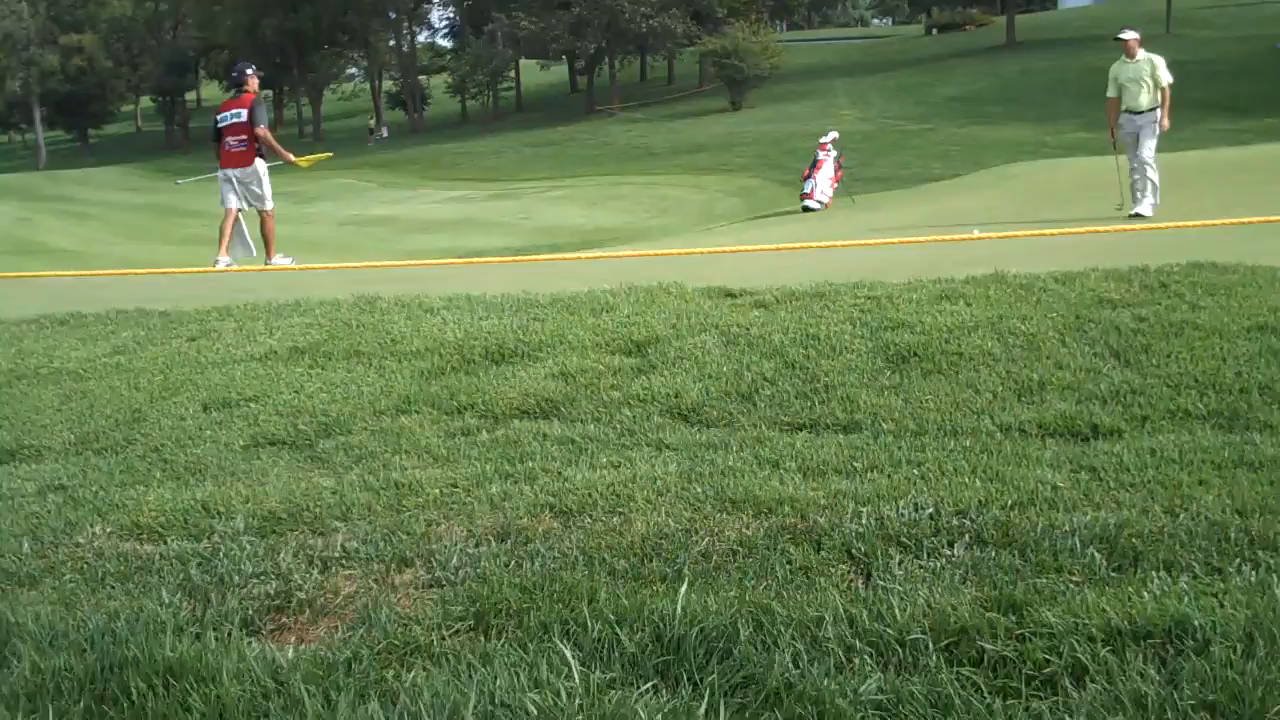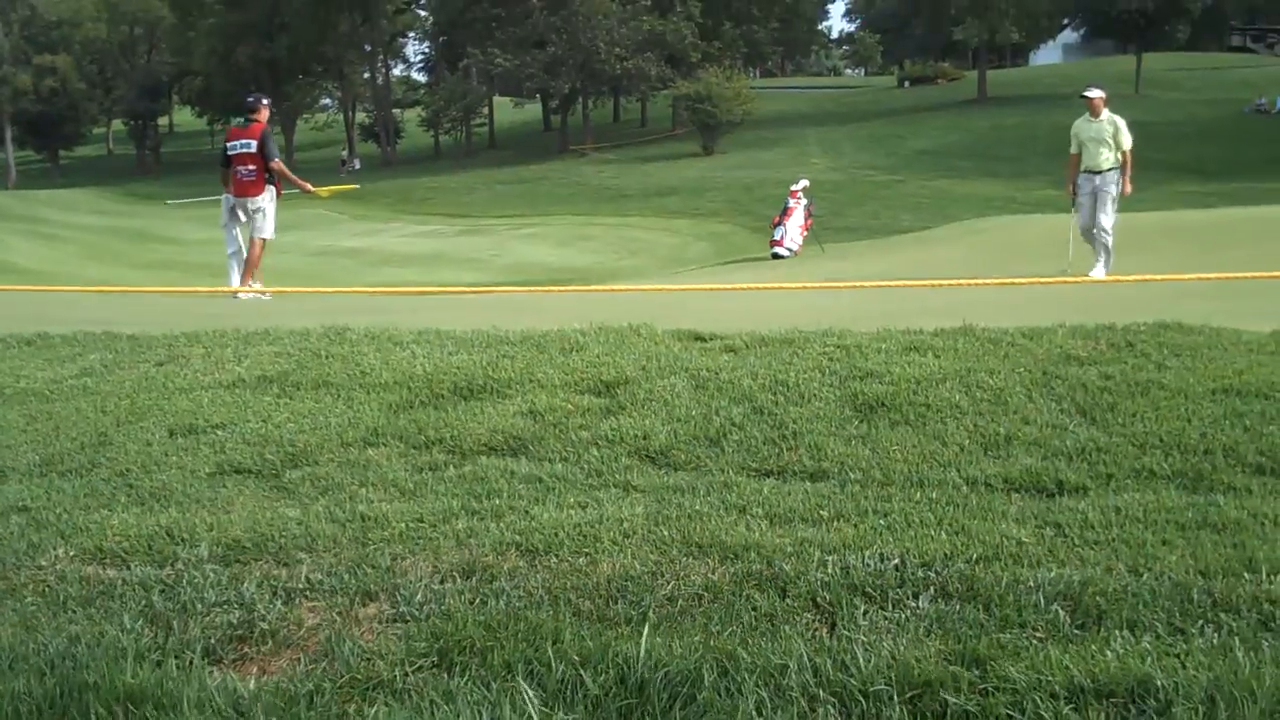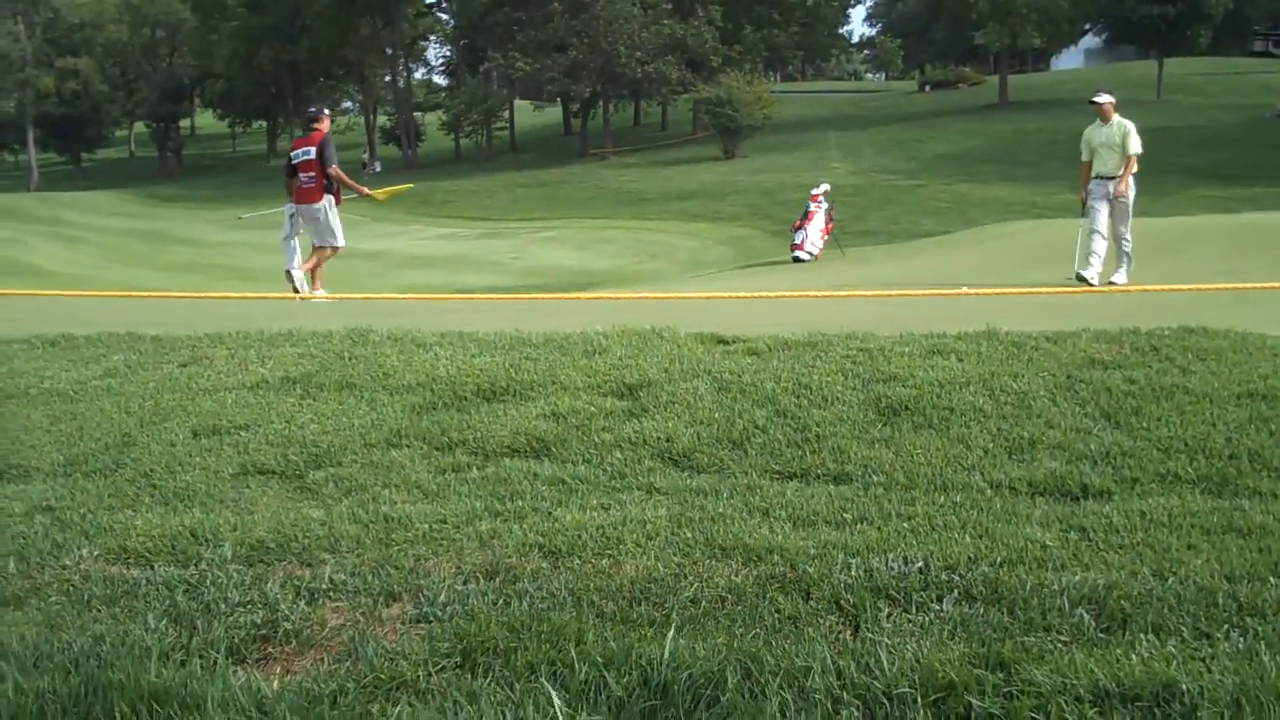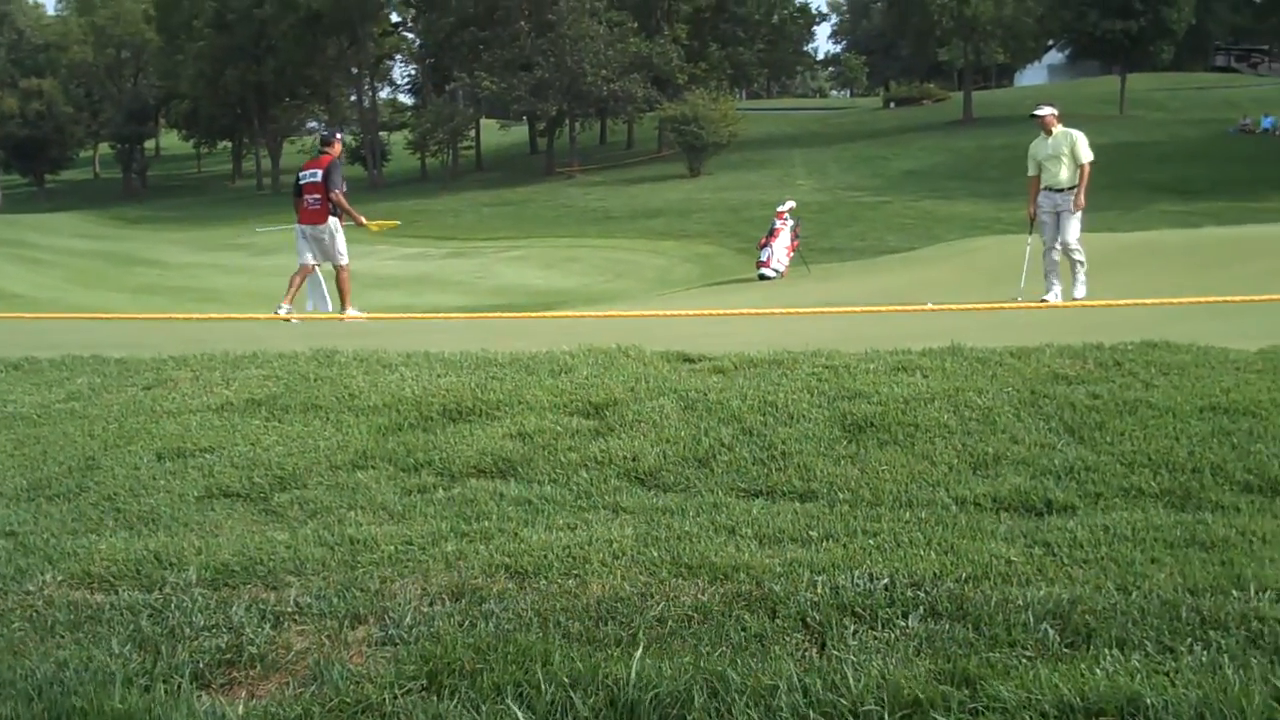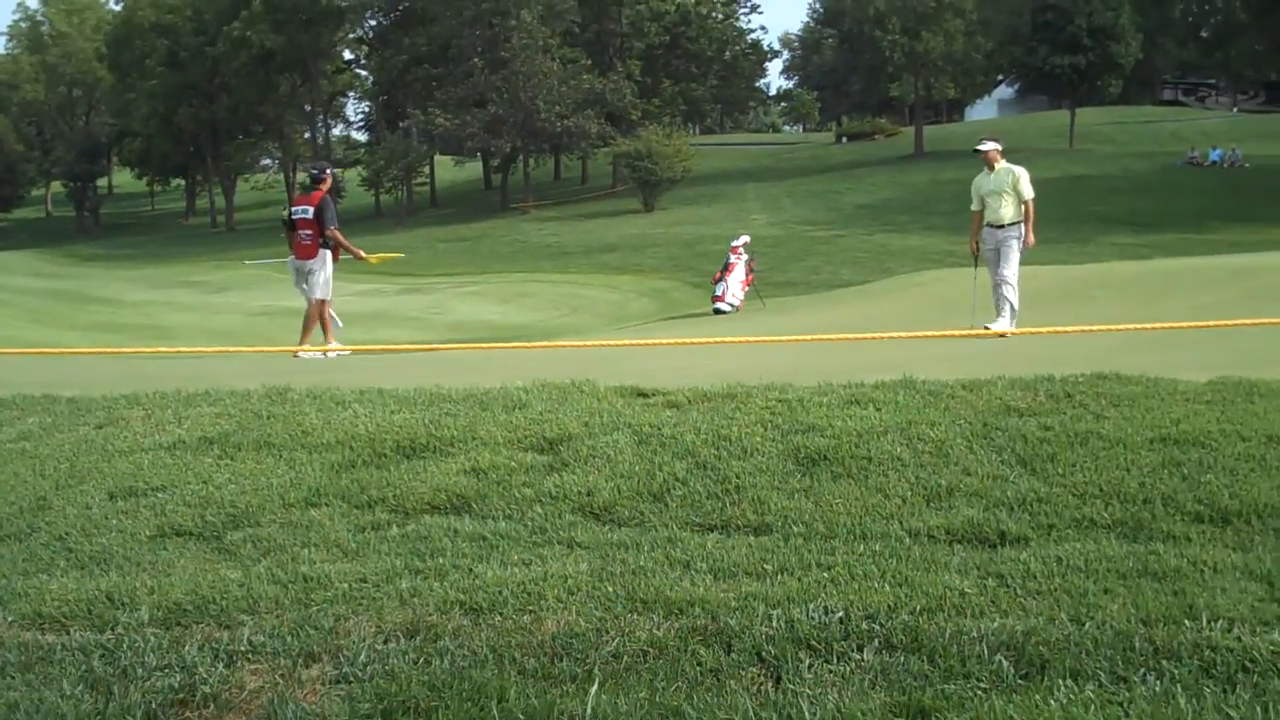
dt=0.4s
person 1, frame 1
left shoulder: (222, 108)
right shoulder: (255, 101)
left elbow: (217, 142)
right elbow: (260, 131)
left wrist: (223, 163)
right wrist: (282, 153)
left hip: (228, 167)
right hip: (251, 165)
left knee: (231, 212)
right knee: (267, 211)
left ankle: (223, 258)
right ankle: (272, 259)
person 1, frame 2
left shoulder: (232, 133)
right shoulder: (264, 132)
left elbow: (225, 168)
right elbow: (274, 164)
left wrist: (228, 189)
right wrist: (300, 184)
left hip: (240, 195)
right hip: (262, 193)
left knee: (258, 240)
right knee: (258, 241)
left ankle: (252, 283)
right ankle: (244, 289)
person 1, frame 3
left shoulder: (296, 144)
right shoulder: (324, 139)
left elbow: (289, 178)
right elbow: (332, 170)
left wrist: (293, 199)
right wrist: (357, 188)
left hip: (303, 202)
right hip: (322, 200)
left knee: (318, 245)
right knee: (332, 246)
left ankle: (317, 291)
right ankle: (298, 271)
person 1, frame 4
left shoulder: (306, 166)
right shoulder: (332, 163)
left elbow: (297, 197)
right elbow: (334, 195)
left wrist: (302, 218)
right wrist: (355, 216)
left hip: (306, 223)
right hip: (326, 222)
left knee: (305, 267)
right knee: (342, 266)
left ankle: (285, 306)
right ankle: (346, 310)
person 1, frame 5
left shoulder: (297, 200)
right shoulder: (324, 200)
left elbow: (290, 231)
right elbow: (330, 232)
left wrist: (295, 252)
right wrist: (353, 251)
left hip: (302, 258)
right hip: (319, 257)
left knee: (324, 301)
right knee: (316, 302)
left ankle: (330, 344)
right ankle: (303, 347)
person 2, frame 1
left shoulder: (1153, 61)
right shoulder: (1116, 68)
left elbow: (1165, 89)
right elbow: (1113, 98)
left wrist: (1164, 116)
right wrist: (1111, 125)
left hip: (1150, 116)
right hip: (1127, 118)
left knee: (1145, 158)
right knee: (1134, 164)
left ankle: (1148, 203)
right ankle: (1139, 204)
person 2, frame 2
left shoulder: (1116, 122)
right shoulder: (1078, 125)
left elbow: (1126, 153)
right elbow: (1075, 155)
left wrist: (1126, 181)
right wrist: (1071, 182)
left hip: (1109, 177)
right hip: (1086, 178)
left knee: (1103, 223)
right knee: (1085, 225)
left ankle: (1101, 266)
right ankle: (1100, 252)
person 2, frame 3
left shoulder: (1126, 127)
right shoulder: (1090, 132)
left elbow: (1132, 157)
left wrist: (1123, 182)
right wrist: (1083, 188)
left hip: (1121, 183)
right hip: (1098, 184)
left knee: (1121, 232)
right knee: (1097, 229)
left ankle: (1122, 271)
right ankle: (1091, 273)
person 2, frame 4
left shoulder: (1073, 136)
right shoulder: (1035, 146)
left elbow: (1085, 165)
right elbow: (1033, 177)
left wrist: (1080, 193)
right wrist: (1031, 204)
left hip: (1070, 195)
right hip: (1046, 197)
left knee: (1069, 241)
right knee: (1050, 245)
left ankle: (1079, 280)
right ankle: (1053, 290)
person 2, frame 5
left shoulder: (1015, 173)
right shoulder: (978, 181)
left elbow: (1028, 202)
right elbow: (977, 211)
left wrist: (1029, 231)
right wrist: (973, 239)
left hip: (1012, 231)
right hip: (989, 232)
left knee: (1007, 276)
right knee: (996, 281)
left ankle: (1005, 322)
right ankle: (1005, 321)
